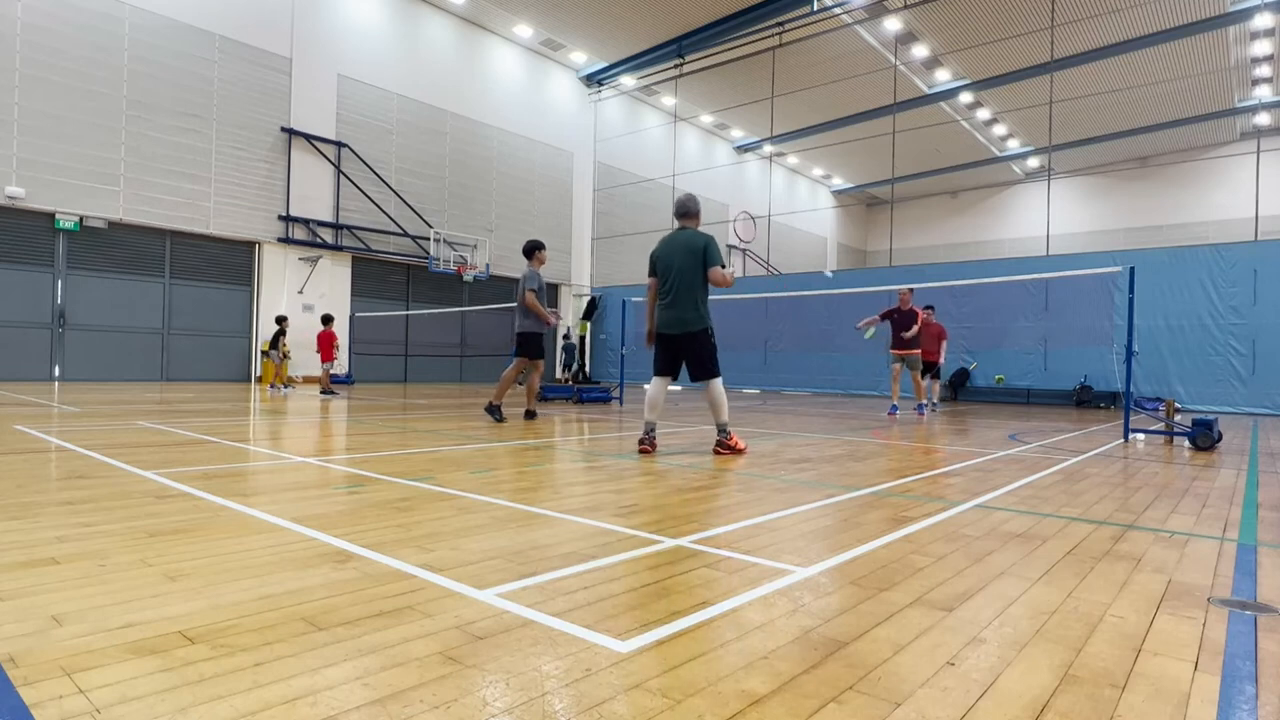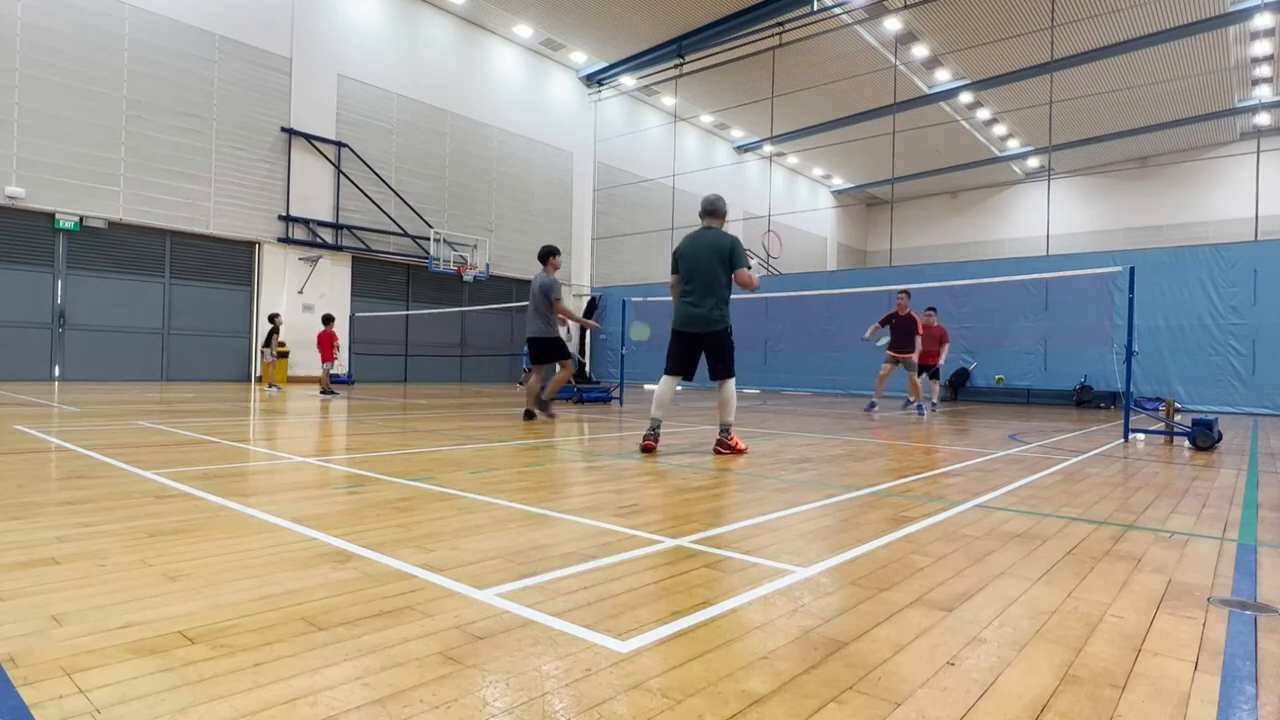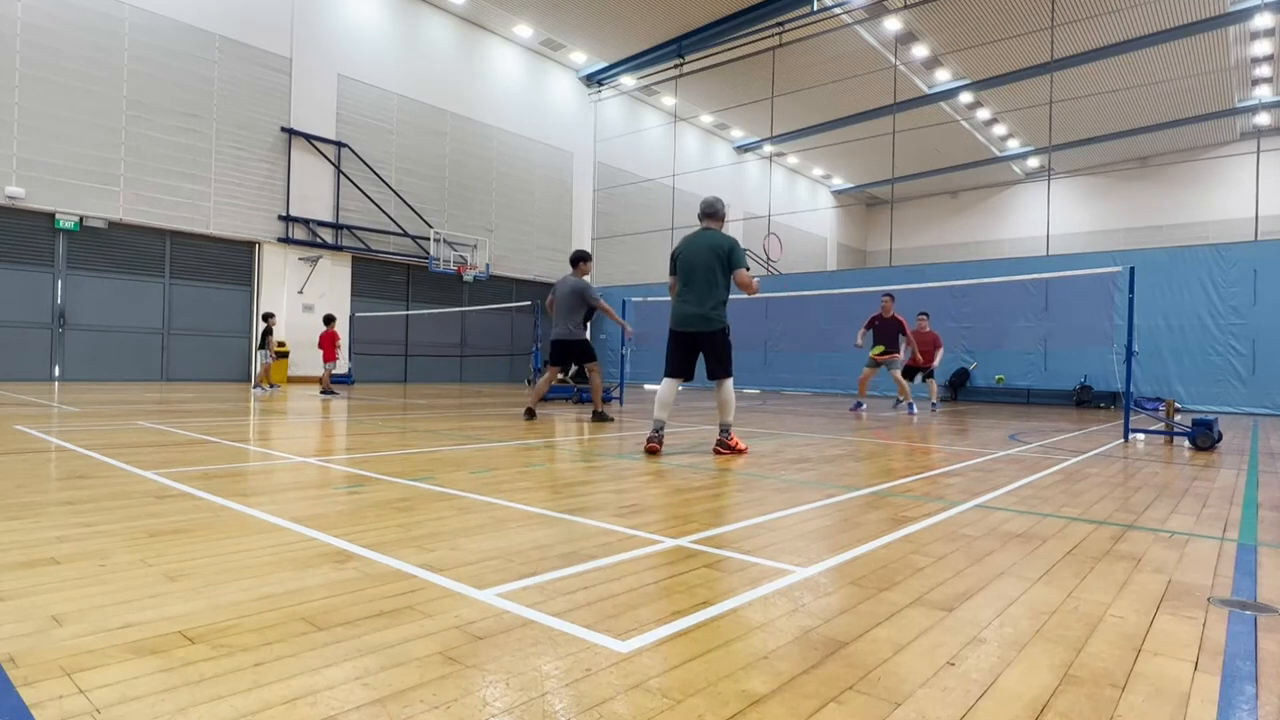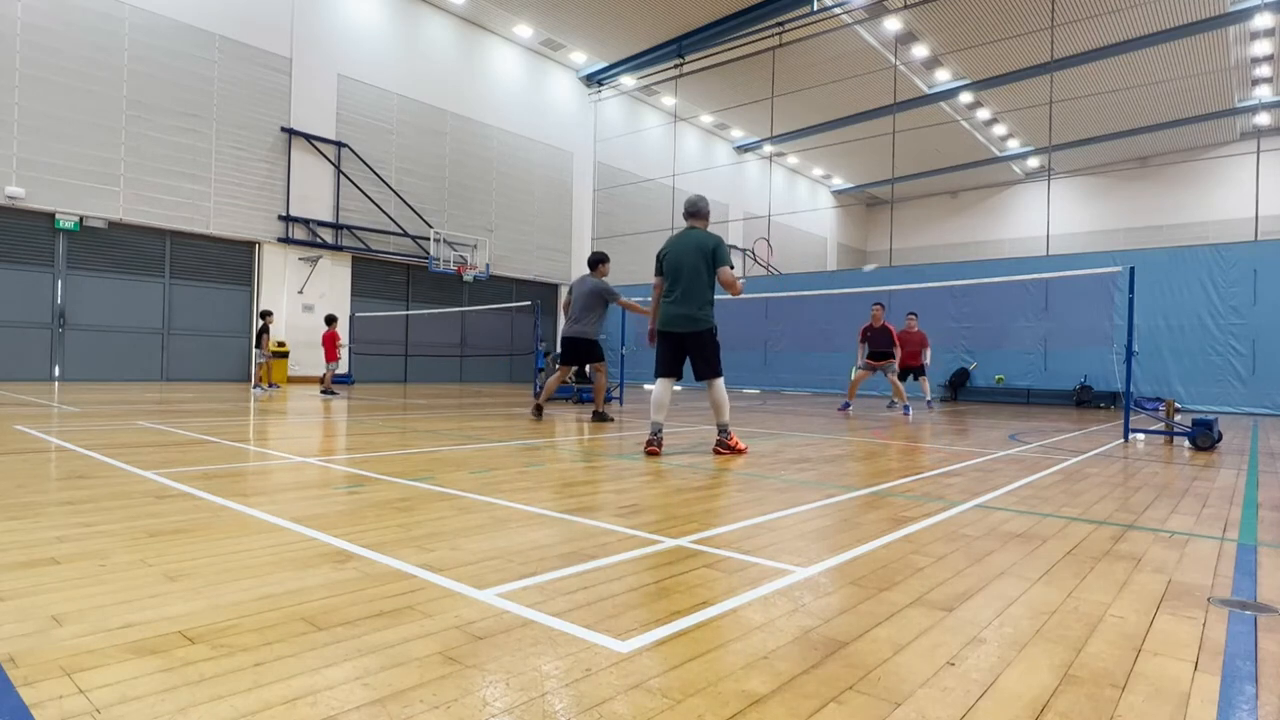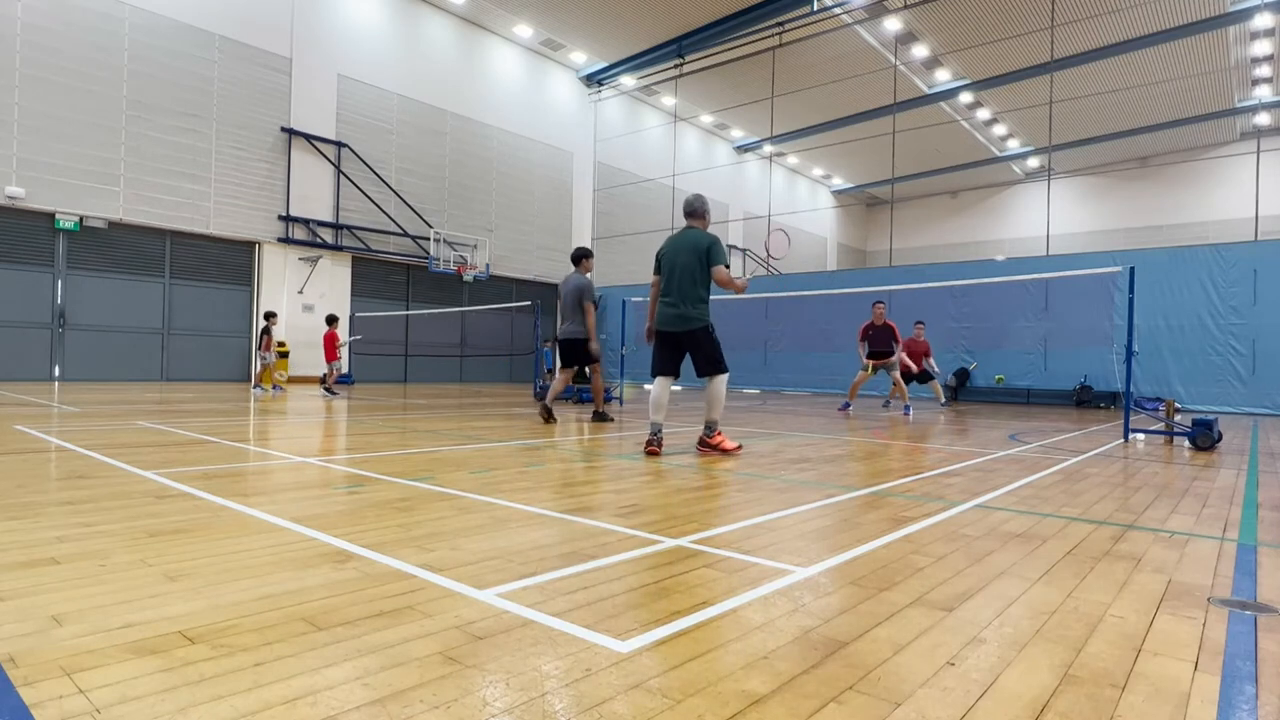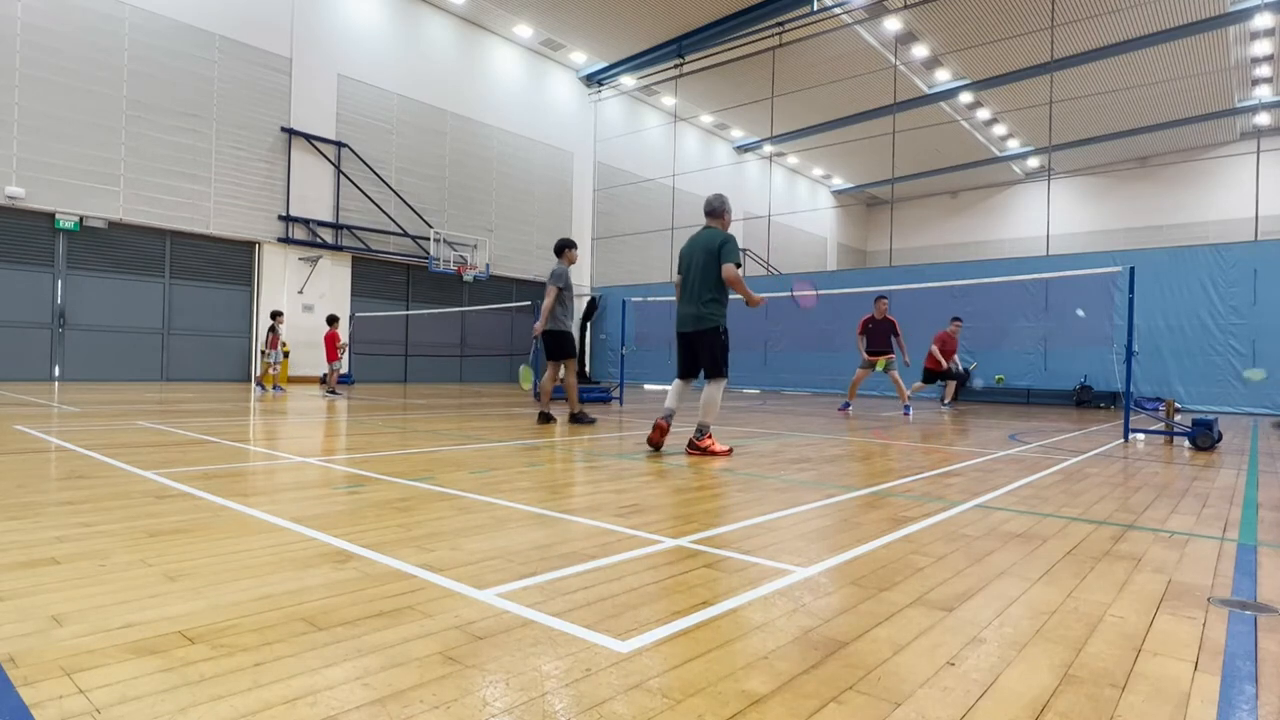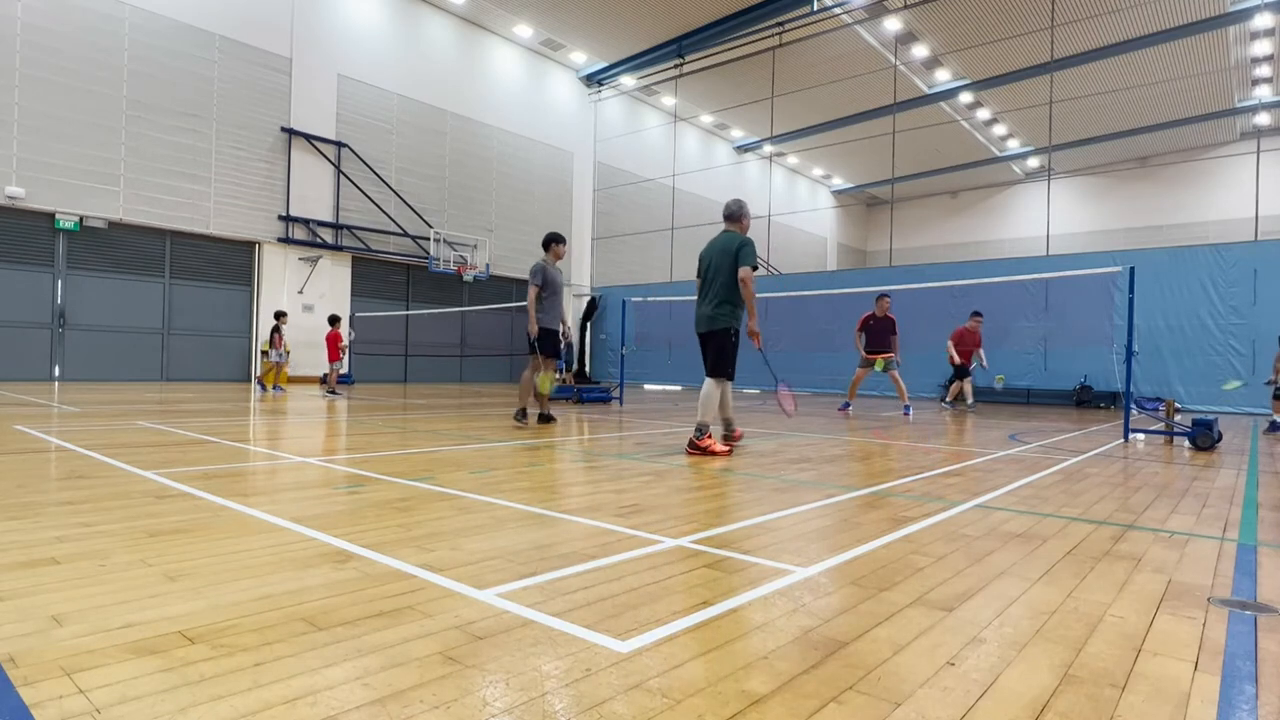
dt=0.3s
person 1, frame 1
left shoulder: (661, 246)
right shoulder: (705, 241)
left elbow: (652, 288)
right elbow: (716, 278)
left wrist: (651, 324)
right wrist: (728, 278)
left hip: (665, 325)
right hip: (695, 324)
left knee: (660, 378)
right knee: (712, 379)
left ankle: (648, 435)
right ankle: (724, 438)
person 1, frame 2
left shoulder: (684, 243)
right shoulder: (730, 242)
left elbow: (675, 285)
right elbow: (743, 280)
right wrist: (755, 282)
left hip: (683, 322)
right hip: (716, 322)
left knee: (671, 375)
right knee: (726, 378)
left ankle: (652, 432)
right ankle: (725, 438)
person 1, frame 3
left shoulder: (682, 244)
right shoulder: (729, 244)
right elbow: (742, 280)
right wrist: (753, 287)
left hip: (680, 321)
right hip: (713, 322)
left knee: (671, 377)
right knee: (723, 379)
left ankle: (656, 433)
right ankle: (725, 438)
person 1, frame 4
left shoulder: (668, 244)
right shoulder: (714, 242)
left elbow: (657, 287)
right elbow: (726, 279)
left wrist: (652, 322)
right wrist: (736, 288)
left hip: (667, 322)
right hip: (700, 322)
left knee: (665, 378)
right knee: (714, 378)
left ankle: (655, 436)
right ankle: (724, 437)
person 1, frame 5
left shoulder: (667, 244)
right shoulder: (710, 241)
left elbow: (655, 285)
right elbow: (720, 276)
left wrist: (650, 321)
right wrist: (736, 285)
left hip: (665, 321)
right hip: (695, 321)
left knee: (663, 377)
right knee: (718, 373)
left ankle: (654, 436)
right ankle: (711, 434)
person 1, frame 6
left shoulder: (689, 243)
right shoulder: (725, 239)
right elbow: (729, 275)
right wrist: (749, 296)
left hip: (685, 320)
right hip: (710, 320)
left knee: (684, 377)
right knee: (716, 378)
left ankle: (663, 420)
right ankle: (700, 438)
person 1, frame 7
left shoulder: (709, 246)
right shoulder: (744, 243)
right elbow: (745, 278)
right wrist: (753, 319)
left hip: (704, 321)
right hip: (724, 321)
left knee: (723, 376)
right knee: (717, 377)
left ankle: (729, 428)
right ankle: (700, 437)
person 2, frame 1
left shoulder: (531, 274)
right shoulder: (533, 274)
right elbow: (529, 300)
left wrist: (546, 312)
right wrist: (548, 318)
left hip: (531, 329)
right hip: (531, 329)
left knee: (537, 369)
right knee: (517, 367)
left ankle: (530, 409)
right ankle: (494, 404)
person 2, frame 2
left shoulder: (538, 279)
right shoulder: (551, 281)
right elbow: (560, 308)
left wrist: (556, 318)
right wrist: (584, 322)
left hip: (533, 334)
right hip: (547, 334)
left knee: (537, 373)
right knee: (568, 367)
left ankle: (530, 409)
right ankle: (544, 399)
person 2, frame 3
left shoulder: (560, 282)
right shoulder: (583, 286)
left elbow: (548, 304)
right elbow: (604, 308)
right wrist: (623, 324)
left hip: (557, 337)
right hip: (575, 337)
left knee: (550, 374)
right knee: (593, 370)
left ankle: (530, 409)
right ankle: (598, 411)
person 2, frame 4
left shoulder: (578, 282)
right shoulder: (602, 286)
left elbow: (565, 305)
right elbow: (626, 304)
right wrist: (649, 312)
left hip: (568, 335)
right hip: (586, 337)
left knee: (562, 373)
right knee: (600, 370)
left ankle: (539, 404)
right ankle: (598, 411)
person 2, frame 5
left shoulder: (565, 281)
right shoulder: (586, 283)
right elbow: (589, 313)
right wrist: (593, 340)
left hip: (565, 335)
right hip: (581, 336)
left knee: (565, 374)
right knee: (596, 372)
left ankle: (546, 404)
right ankle: (599, 412)
person 2, frame 6
left shoulder: (559, 271)
right shoulder: (561, 271)
right elbow: (549, 297)
right wrist: (542, 321)
left hip: (551, 329)
right hip: (559, 329)
left knee: (553, 370)
right knee: (571, 369)
left ankle: (544, 412)
right ankle: (576, 412)
person 2, frame 7
left shoulder: (557, 271)
right shoulder: (540, 267)
right elbow: (531, 296)
left wrist: (565, 325)
right wrist: (532, 322)
left hip: (553, 328)
right hip: (540, 326)
left knee: (548, 370)
right knee: (535, 367)
left ankle: (544, 412)
right ankle: (521, 410)
